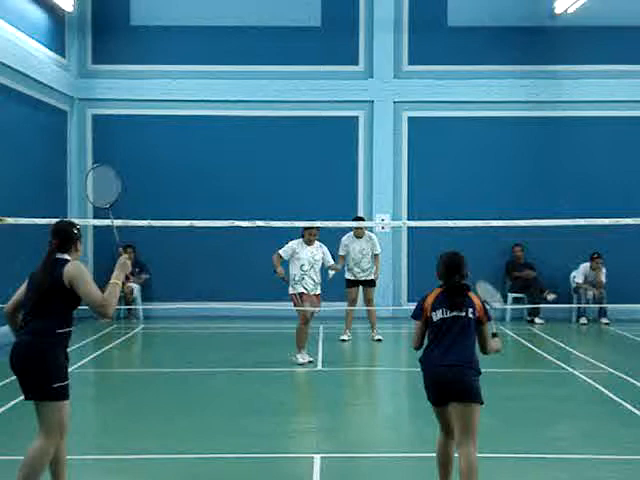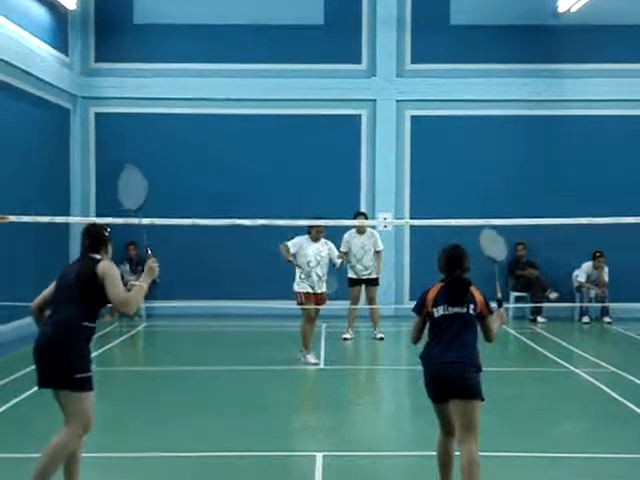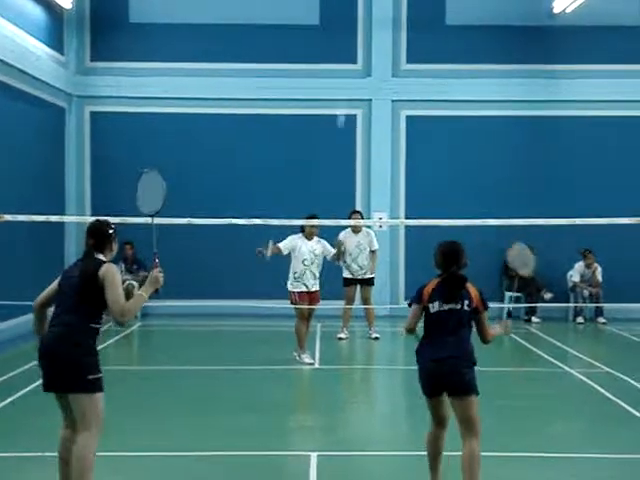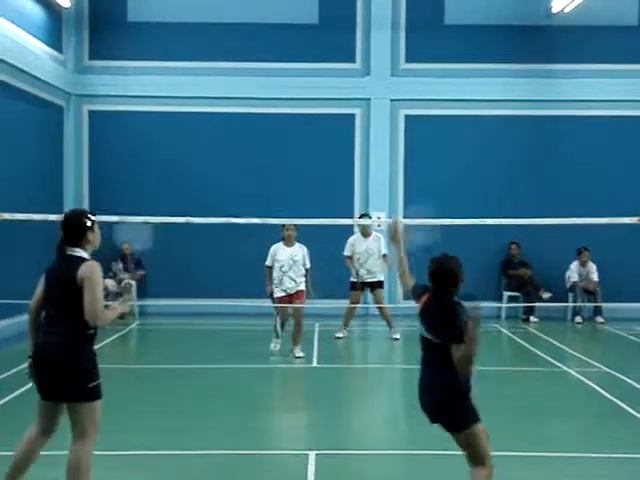
dt=0.5s
person 1, frame 1
left shoulder: (41, 271)
right shoulder: (73, 268)
left elbow: (9, 310)
right elbow: (105, 309)
right wrist: (119, 274)
left hip: (26, 352)
right hip: (46, 354)
left knee: (57, 428)
right knee: (51, 434)
person 1, frame 2
left shoulder: (71, 269)
right shoulder: (105, 266)
left elbow: (37, 307)
right elbow: (126, 306)
right wrist: (146, 278)
left hip: (49, 345)
right hip: (69, 346)
left knee: (78, 422)
right knee: (78, 426)
person 1, frame 3
left shoulder: (73, 269)
right shoulder: (107, 270)
left elbow: (38, 306)
right elbow: (121, 315)
left wrist: (43, 344)
right wrist: (148, 287)
left hip: (53, 348)
right hip: (77, 350)
left knee: (73, 425)
right knee: (89, 429)
person 1, frame 4
left shoulder: (54, 267)
right shoulder: (89, 268)
left elbow: (35, 311)
right elbow: (95, 320)
left wrist: (36, 352)
right wrist: (119, 307)
left hip: (47, 352)
right hip: (73, 356)
left knee: (44, 428)
right knee: (85, 436)
person 2, frame 1
left shoulder: (428, 301)
right shoulder: (475, 302)
left elbow: (416, 344)
right elbow: (486, 348)
right wrist: (497, 344)
left hip: (433, 373)
right hip: (463, 374)
left knee: (447, 432)
right knee: (467, 444)
person 2, frame 2
left shoulder: (430, 295)
right shoulder: (476, 296)
left elbow: (415, 338)
right elbow: (490, 336)
right wrist: (498, 319)
left hip: (434, 370)
right hip: (464, 371)
left knee: (447, 431)
right knee: (468, 441)
person 2, frame 3
left shoulder: (426, 290)
right shoulder: (473, 293)
left elbow: (410, 326)
right elbow: (486, 337)
left wrist: (406, 322)
right wrist: (503, 328)
left hip: (428, 368)
right hip: (457, 367)
left knee: (439, 422)
right knee: (471, 437)
person 2, frame 4
left shoulder: (426, 299)
right shoulder: (455, 316)
left elbow: (405, 279)
right elbow: (463, 369)
left wrist: (398, 244)
right wrist: (472, 338)
left hip: (429, 392)
right hip: (450, 396)
left knee: (478, 442)
person 3, frame 1
left shoulder: (322, 248)
right shoulder: (294, 245)
left elbow: (330, 264)
right elbow: (277, 255)
left wrist: (336, 268)
right wrist: (278, 268)
left hip: (315, 289)
right hip: (298, 288)
left knee: (307, 320)
right knee: (304, 318)
left ankle: (302, 352)
right ankle: (299, 352)
person 3, frame 2
left shoulder: (328, 245)
right shoulder: (301, 241)
left elbow: (338, 259)
right elbow: (283, 247)
left wrist: (342, 259)
right wrist: (290, 258)
left hip: (320, 287)
right hip: (304, 286)
left knee: (313, 319)
right knee: (308, 318)
left ankle: (305, 349)
right ankle: (307, 352)
person 3, frame 3
left shoulder: (322, 243)
right shoulder: (294, 240)
left elbow: (335, 257)
right elbow: (278, 248)
left wrist: (339, 250)
right wrist: (267, 252)
left hip: (313, 286)
right hip: (297, 286)
left knee: (308, 318)
right knee: (302, 317)
left ankle: (300, 348)
right ankle: (302, 352)
person 3, frame 4
left shoulder: (302, 249)
right shoulder: (275, 249)
left elbow: (307, 269)
right elbow: (269, 267)
left wrist: (309, 286)
right wrist: (268, 285)
left hip: (298, 287)
right hip: (280, 289)
left knee: (298, 316)
right knee: (283, 318)
left ankle: (296, 347)
right ankle: (277, 337)
person 4, frame 1
left shoulder: (372, 238)
right shoulder: (346, 239)
left elbow: (376, 256)
right elbow: (342, 257)
left wrist: (376, 271)
right wrist: (339, 266)
left hip: (368, 275)
right hip: (351, 276)
left knee: (370, 302)
right knee: (351, 303)
left ankle: (374, 332)
right ankle: (347, 332)
person 4, frame 2
left shoulder: (374, 234)
right shoulder: (348, 236)
left elbow: (378, 252)
right elbow: (344, 253)
left wrist: (378, 267)
right wrist: (343, 260)
left hip: (371, 273)
right hip: (354, 274)
left knee: (372, 301)
right knee: (354, 301)
left ankle: (377, 330)
right ankle: (349, 330)
person 4, frame 3
left shoulder: (369, 234)
right shoulder: (343, 235)
left elbow: (373, 252)
left wrist: (373, 266)
right wrist: (342, 261)
left hip: (366, 273)
right hip: (349, 274)
left knee: (367, 301)
right knee: (349, 301)
left ankle: (372, 330)
right ankle: (344, 330)
person 4, frame 4
left shoulder: (379, 238)
right shoulder: (353, 240)
left elbow: (384, 255)
right elbow: (347, 258)
left wrist: (386, 266)
right wrist: (352, 270)
left hip: (376, 277)
right hip: (358, 278)
left knee: (380, 304)
right knee: (353, 304)
left ankle: (392, 329)
right ankle: (343, 329)
